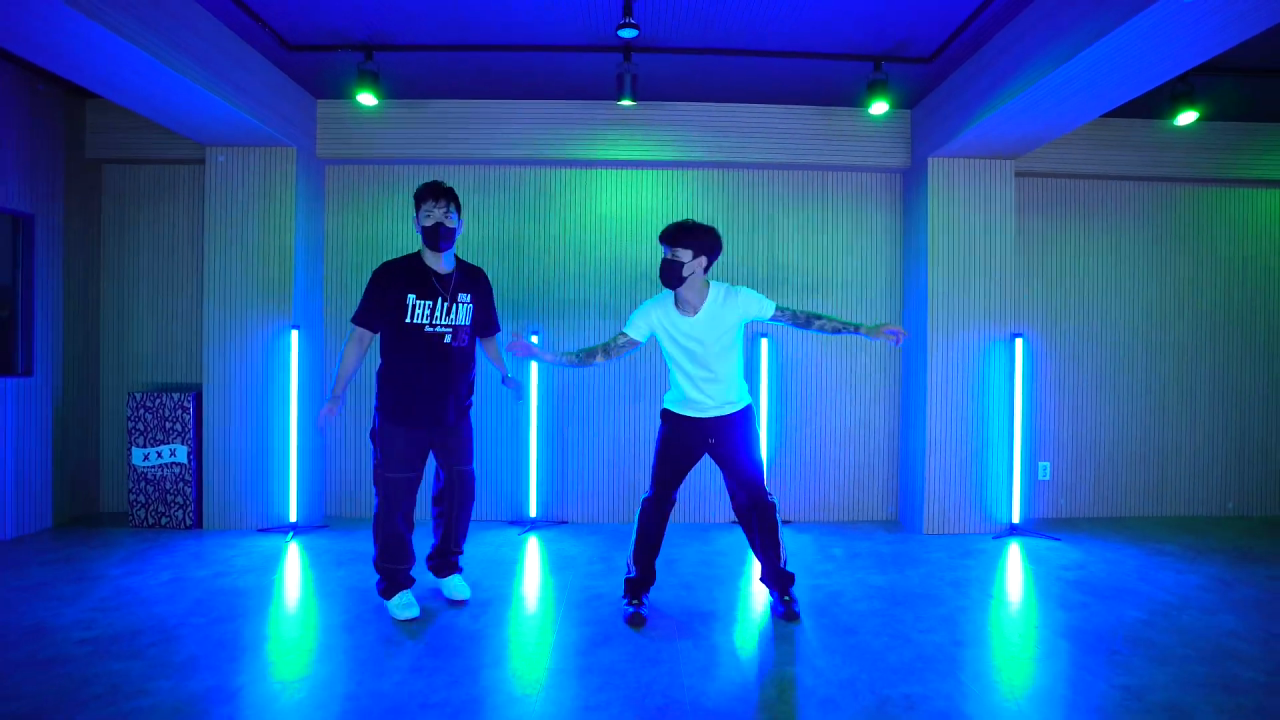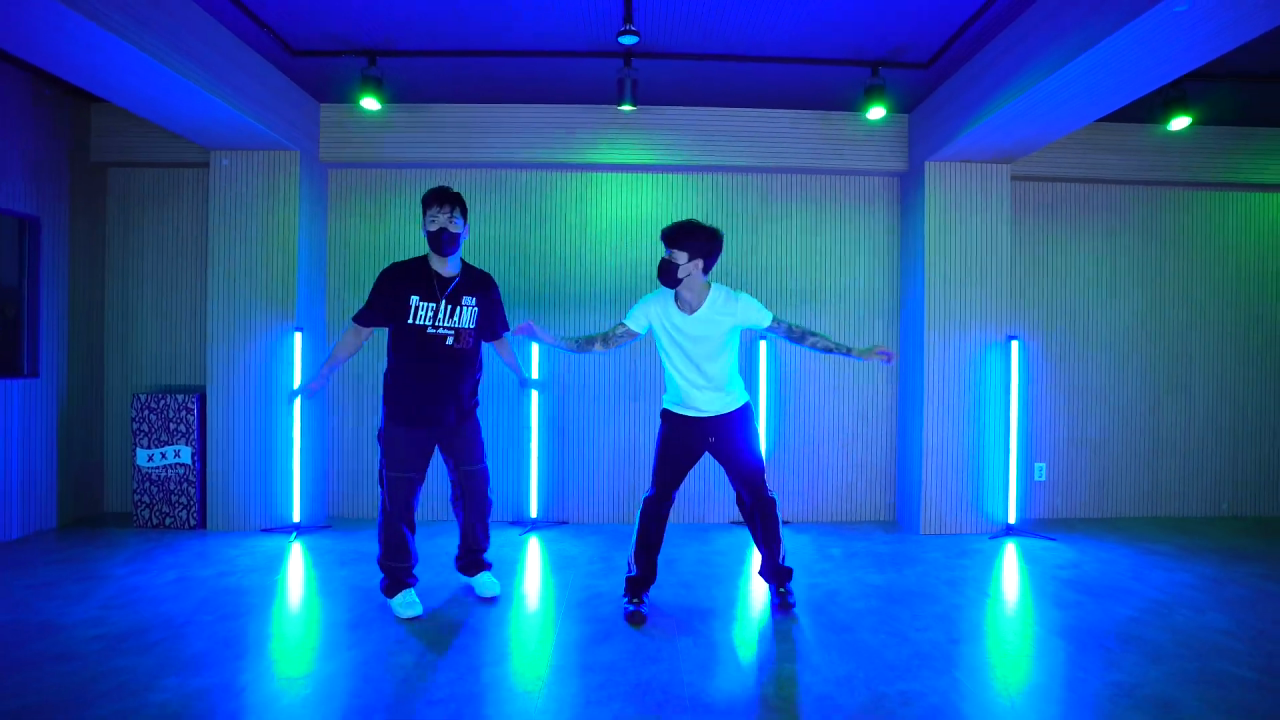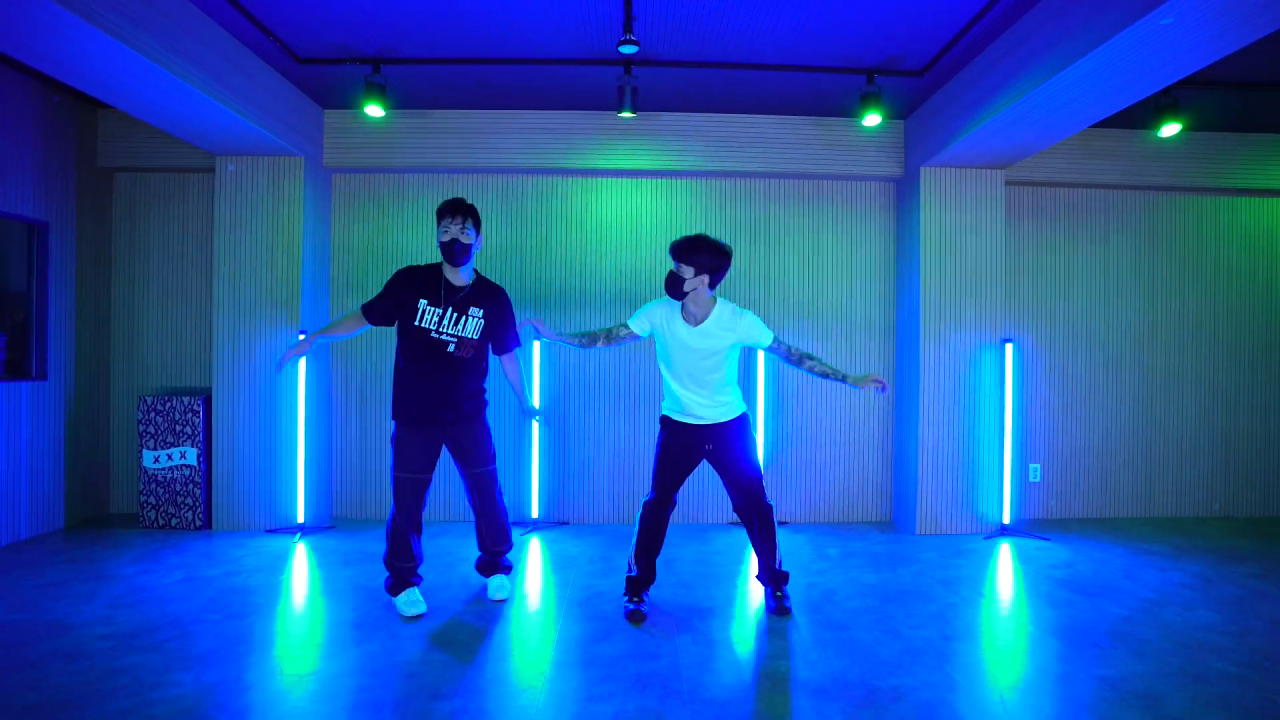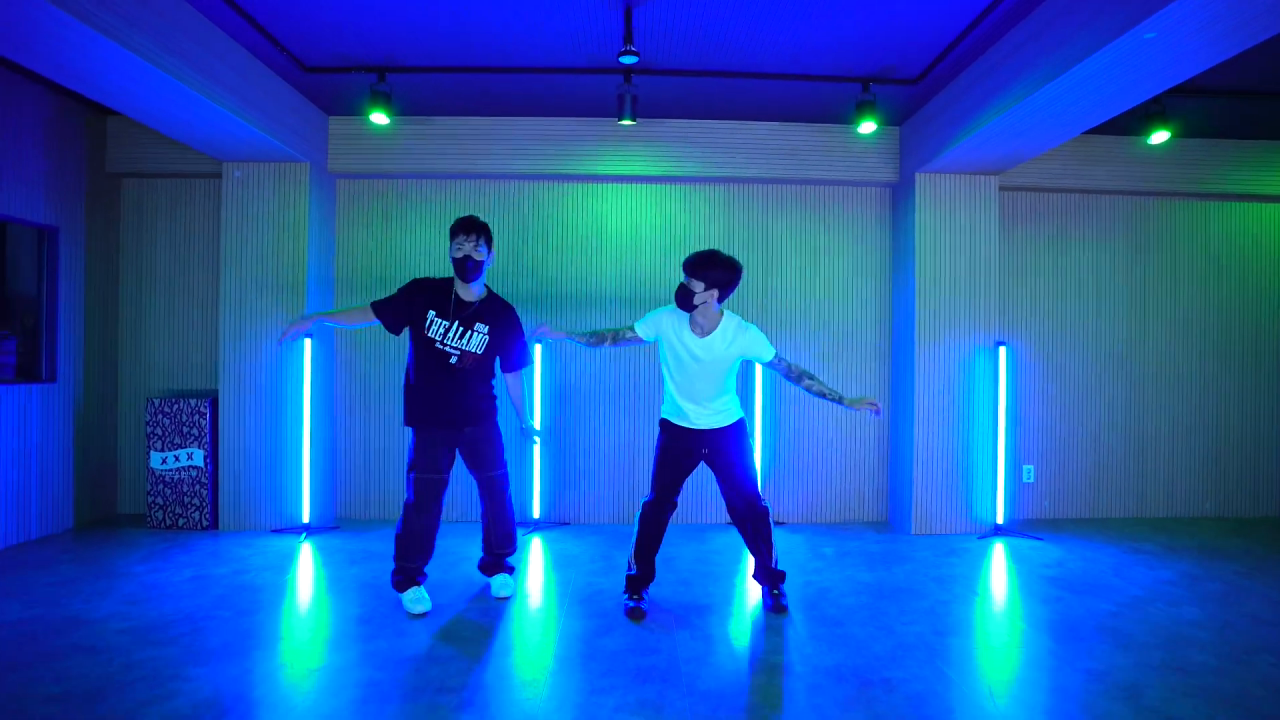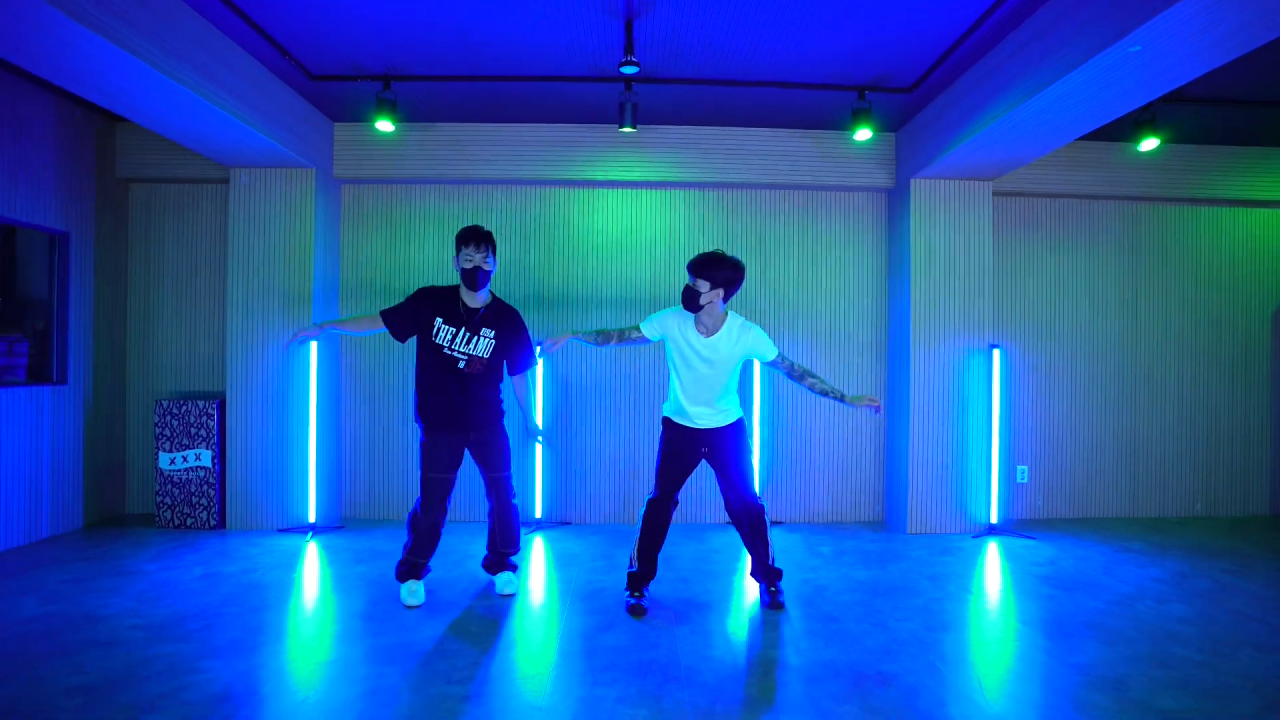
dt=0.1s
person 1, frame 1
left shoulder: (476, 282)
right shoulder: (392, 275)
left elbow: (487, 337)
right elbow: (361, 335)
left wrist: (507, 375)
right wrist: (337, 393)
left hip: (454, 410)
right hip: (400, 412)
left knee: (458, 490)
right knee: (396, 499)
left ankle: (444, 565)
right ankle: (395, 583)
person 1, frame 2
left shoulder: (482, 285)
right shoulder: (398, 278)
left elbow: (497, 338)
right elbow: (361, 329)
left wrist: (522, 376)
right wrist: (325, 372)
left hip: (460, 411)
right hip: (406, 412)
left knee: (474, 489)
right knee: (399, 498)
left ankle: (474, 564)
right ankle: (398, 582)
person 1, frame 3
left shoulder: (494, 298)
right shoulder: (412, 282)
left elbow: (507, 356)
right elbow: (363, 317)
left wrist: (524, 402)
right wrist: (312, 338)
left hip: (469, 414)
right hip: (417, 414)
left knee: (486, 489)
right knee: (409, 498)
left ankle: (495, 566)
right ankle: (403, 581)
person 1, frame 4
left shoulder: (503, 313)
right shoulder: (422, 293)
left elbow: (512, 372)
right elbow: (372, 314)
left wrist: (524, 420)
right wrist: (315, 319)
left hip: (479, 418)
right hip: (429, 418)
left knee: (496, 492)
right knee: (424, 499)
left ankle: (497, 566)
right ankle: (408, 578)
person 1, frame 5
left shoulder: (507, 319)
right shoulder: (429, 301)
left elbow: (519, 376)
right elbow: (379, 322)
left wrist: (530, 420)
right wrist: (324, 327)
left hip: (486, 420)
right hip: (438, 420)
left knee: (502, 492)
right knee: (433, 497)
left ankle: (501, 564)
right ankle: (412, 572)
person 2, frame 1
left shoulder: (737, 301)
right shoulder: (654, 312)
left elbow: (797, 319)
right elbow: (607, 350)
left wrist: (864, 330)
right wrist: (548, 356)
left hip: (733, 418)
right hip: (681, 419)
left knee: (754, 501)
right knee: (657, 501)
left ankle: (780, 586)
right ankle: (636, 590)
person 2, frame 2
left shoulder: (736, 305)
right shoulder: (653, 307)
left elbow: (791, 331)
right elbow: (606, 341)
left wrist: (853, 352)
right wrist: (549, 339)
left hip: (732, 417)
right hip: (680, 419)
left knee: (756, 496)
right knee: (657, 500)
left ankle: (778, 580)
right ankle: (637, 589)
person 2, frame 3
left shoulder: (740, 323)
right shoulder: (658, 313)
left elbow: (790, 355)
right elbow: (608, 336)
left wrist: (848, 380)
right wrist: (556, 333)
left hip: (729, 426)
right hip: (678, 426)
left knee: (754, 503)
right knee: (658, 502)
left ankle: (774, 584)
right ankle: (637, 588)
person 2, frame 4
left shoulder: (743, 335)
right shoulder: (664, 321)
left elbow: (790, 370)
right elbow: (615, 337)
left wrist: (845, 400)
right wrist: (563, 334)
left hip: (727, 430)
right hip: (677, 429)
left knee: (749, 507)
right knee: (658, 504)
left ankle: (770, 582)
right ankle: (636, 587)
person 2, frame 5
left shoulder: (747, 335)
right shoulder: (670, 321)
left elbow: (793, 369)
right elbow: (621, 336)
left wrist: (846, 397)
right wrist: (573, 337)
left hip: (727, 429)
right hip: (679, 428)
left knee: (745, 503)
right knee: (660, 502)
left ankle: (768, 579)
right ankle: (638, 583)
